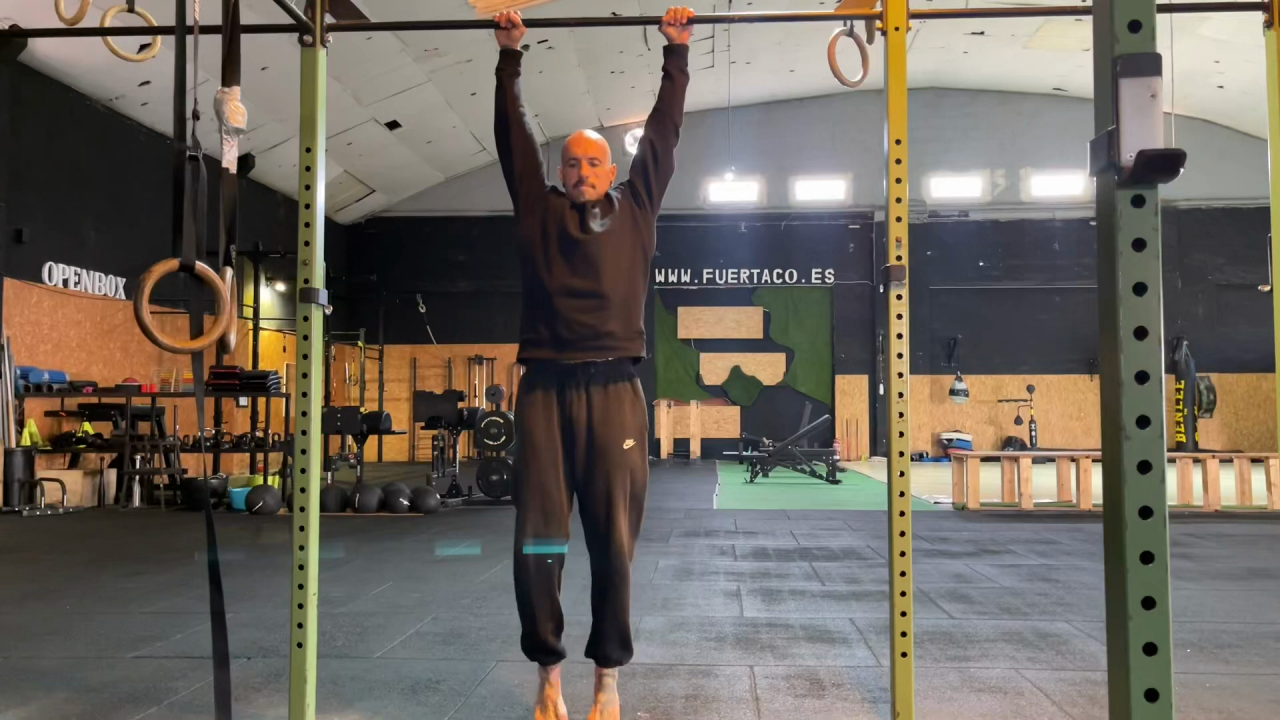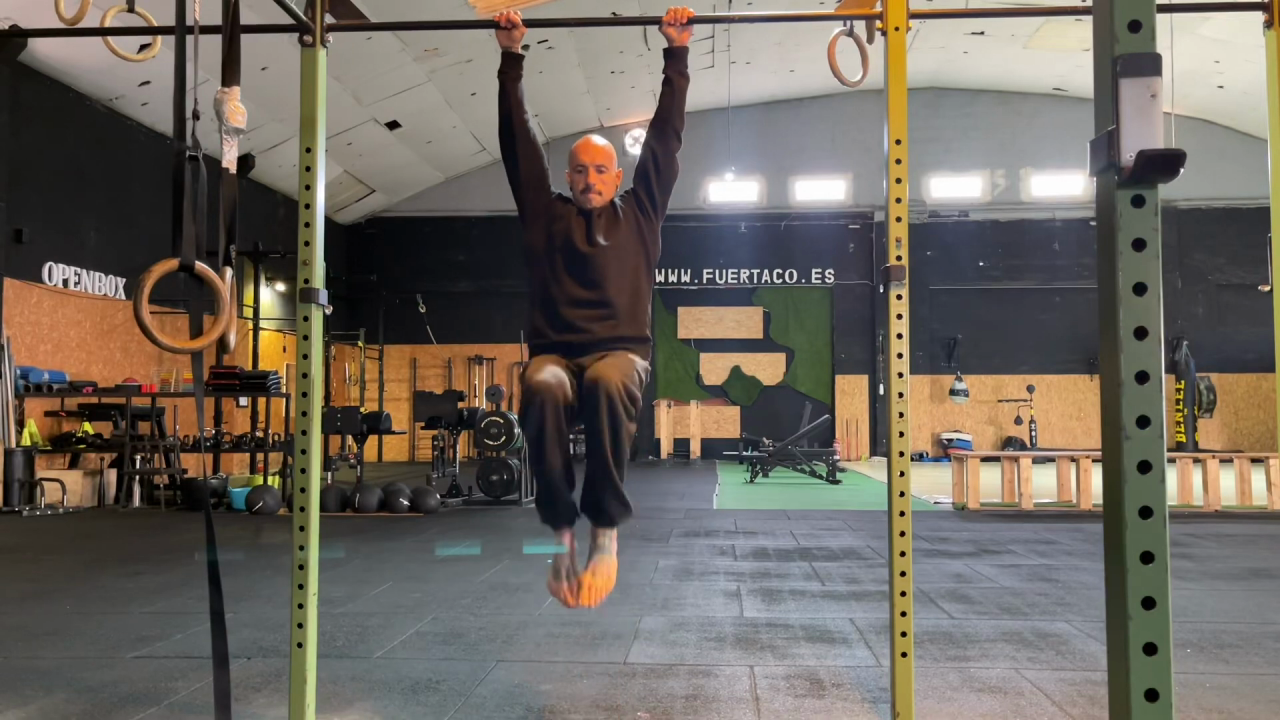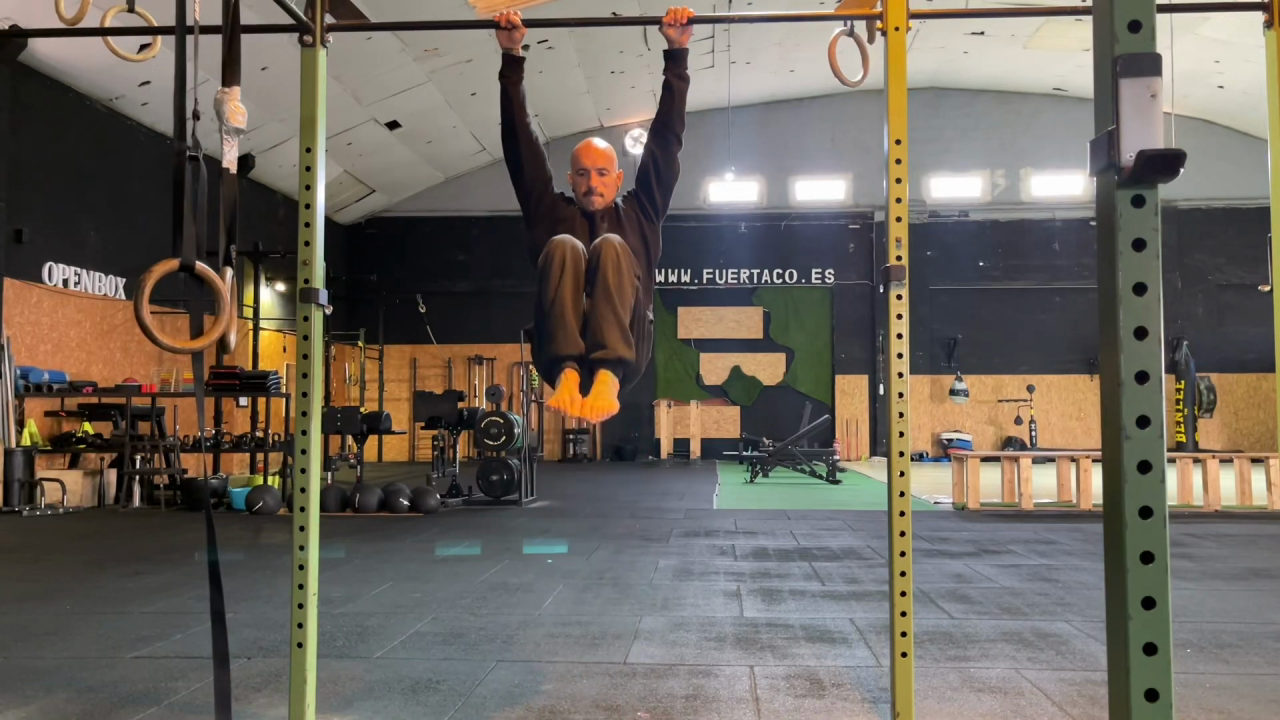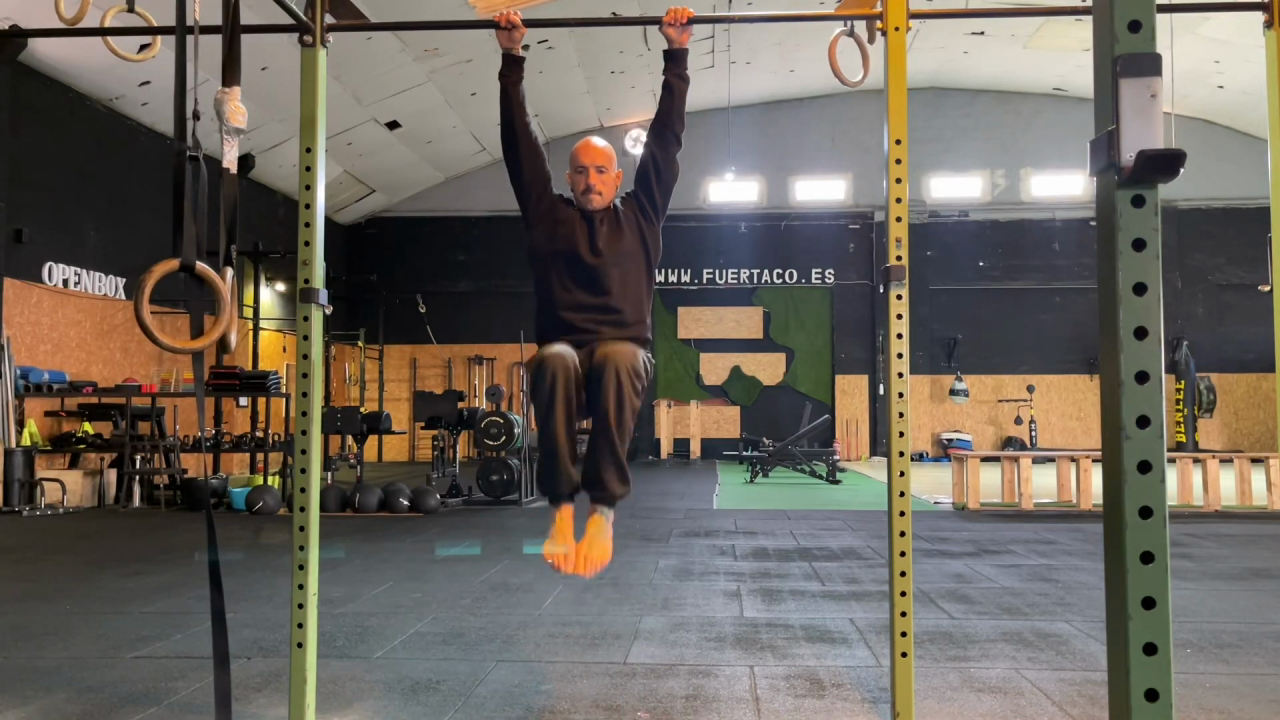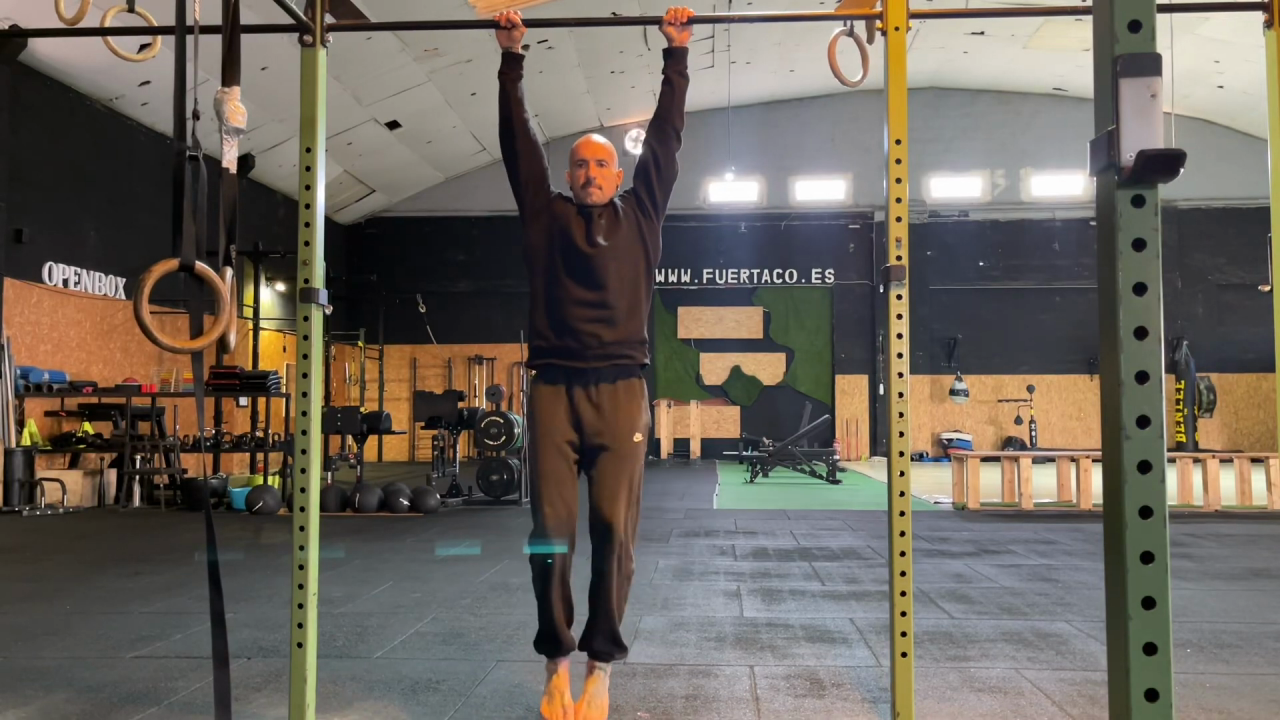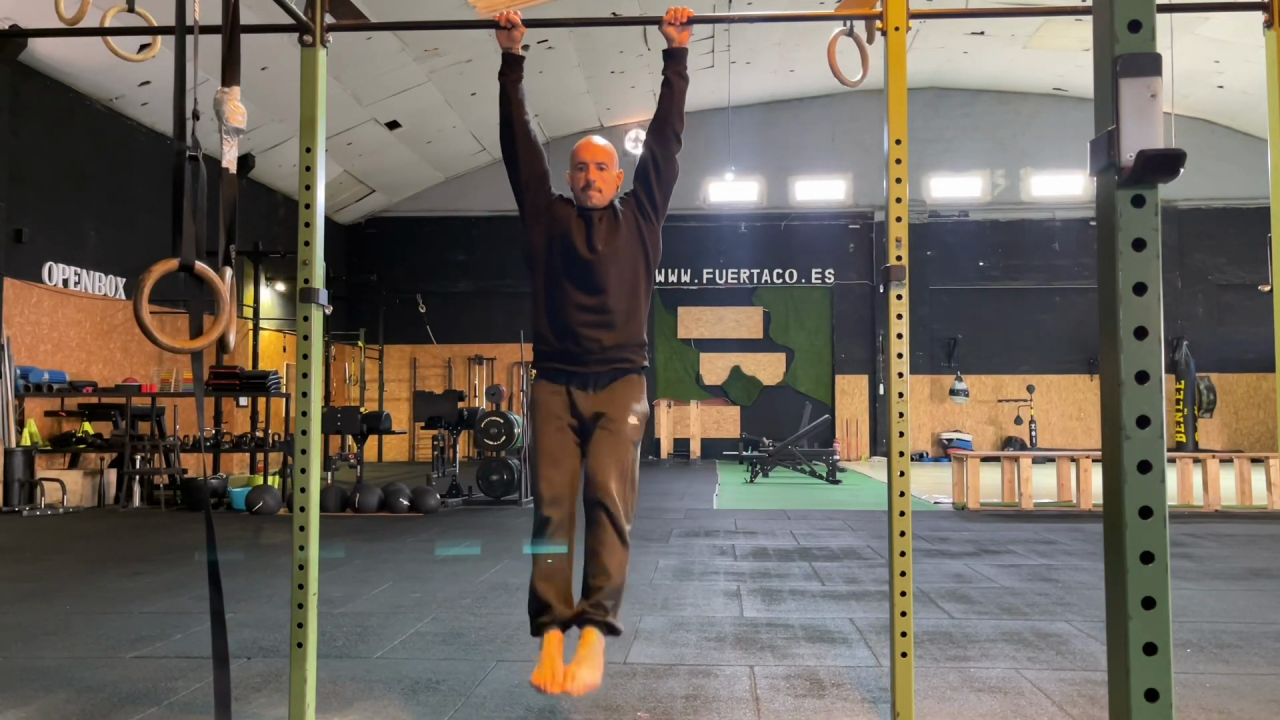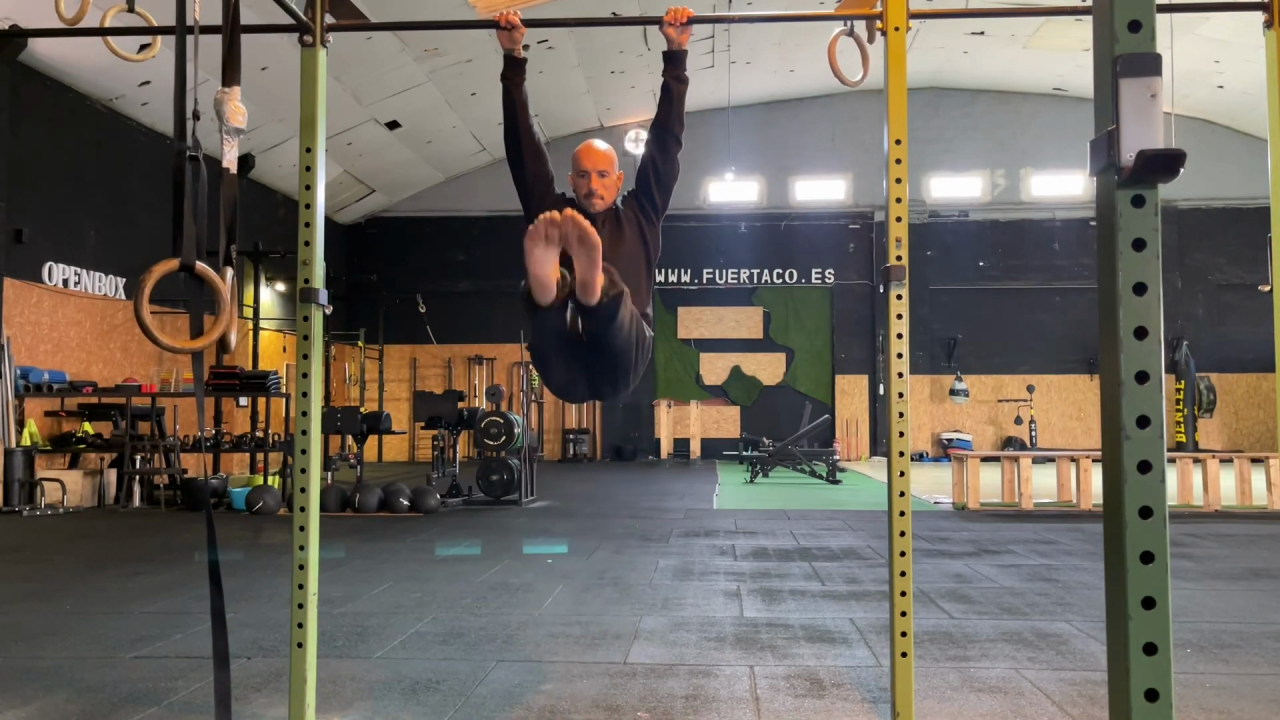
dt=0.4s
person 1, frame 1
left shoulder: (635, 208)
right shoulder: (538, 208)
left elbow: (663, 132)
right elbow: (512, 135)
left hip: (614, 387)
right hip: (546, 386)
left knee: (613, 540)
right knee: (540, 536)
person 1, frame 2
left shoulder: (638, 215)
right shoulder: (546, 213)
left elbow: (663, 138)
right elbow: (519, 143)
left wrist: (677, 56)
right wrist: (511, 57)
left hip: (620, 361)
right hip: (557, 360)
left knee: (606, 381)
right knee: (542, 389)
left ankle: (605, 529)
right ankle: (562, 530)
person 1, frame 3
left shoulder: (639, 213)
right shoulder: (549, 213)
left elbow: (666, 139)
right elbow: (519, 141)
left wrist: (677, 54)
right wrist: (511, 56)
left hip: (626, 344)
right hip: (560, 350)
left knee: (611, 248)
right knee: (562, 248)
left ankle: (608, 373)
right ankle: (569, 371)
person 1, frame 4
left shoulder: (640, 212)
right shoulder: (547, 212)
left elbow: (666, 138)
right elbow: (518, 141)
left wrist: (676, 55)
right wrist: (511, 59)
left hip: (623, 350)
right hip: (563, 350)
left knee: (614, 372)
right knee: (555, 367)
left ankle: (601, 509)
right ankle: (562, 506)
person 1, frame 5
left shoulder: (639, 213)
right shoulder: (547, 214)
left elbow: (665, 137)
right elbow: (517, 140)
right wrist: (511, 57)
left hip: (620, 387)
right hip: (555, 385)
left knee: (614, 525)
right knee: (552, 527)
person 1, frame 6
left shoulder: (637, 218)
right shoulder: (550, 215)
left elbow: (662, 144)
right elbow: (521, 144)
left wrist: (675, 59)
right wrist: (512, 57)
left hip: (621, 386)
right hip: (556, 384)
left knee: (609, 496)
right knee: (552, 506)
left ankle: (592, 635)
right ankle: (550, 631)
person 1, frame 7
left shoulder: (639, 214)
right shoulder: (552, 215)
left elbow: (666, 140)
right elbow: (521, 144)
left wrist: (676, 55)
right wrist: (513, 58)
left hip: (619, 358)
right hip: (562, 364)
left knee: (610, 301)
right knee: (549, 305)
left ankle: (593, 285)
right ankle: (547, 285)
